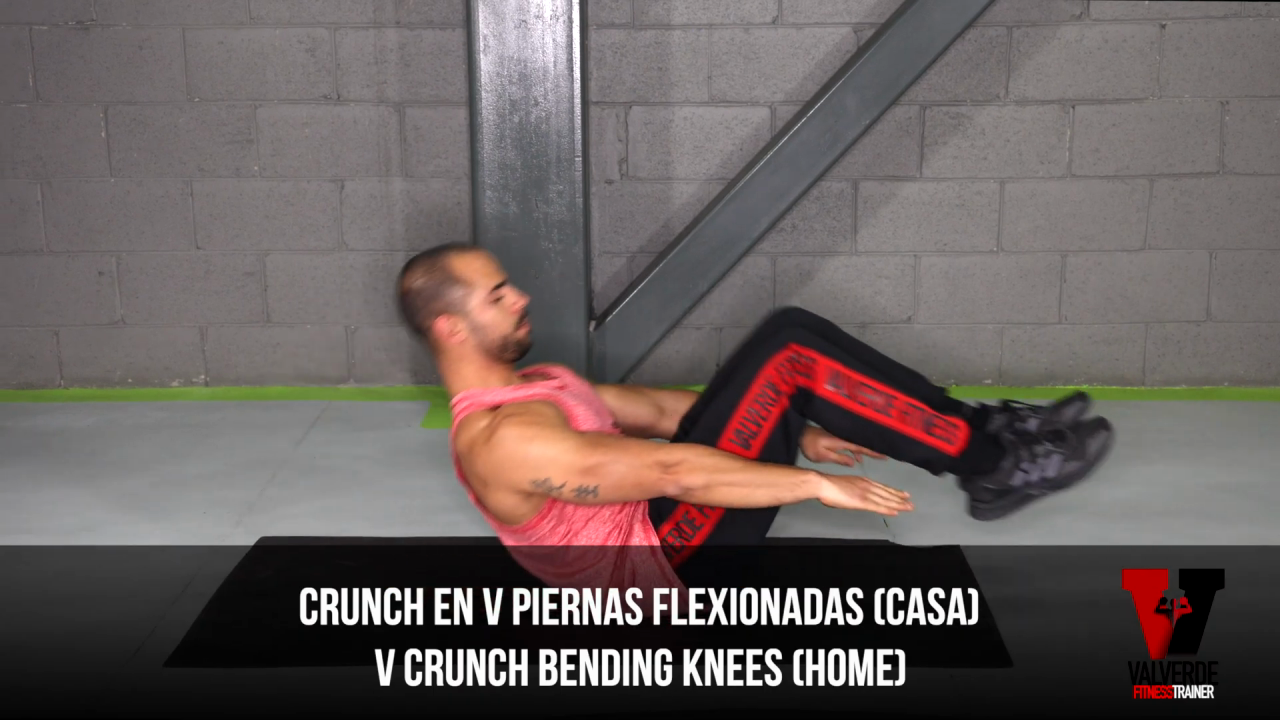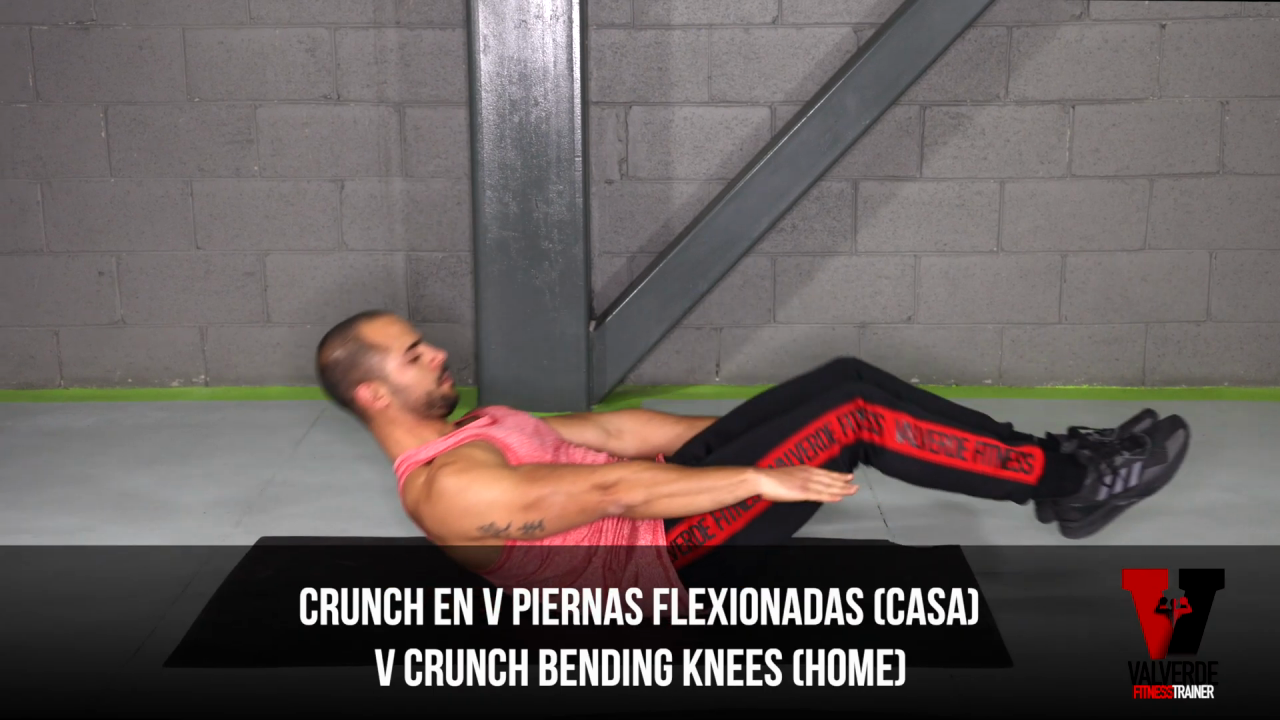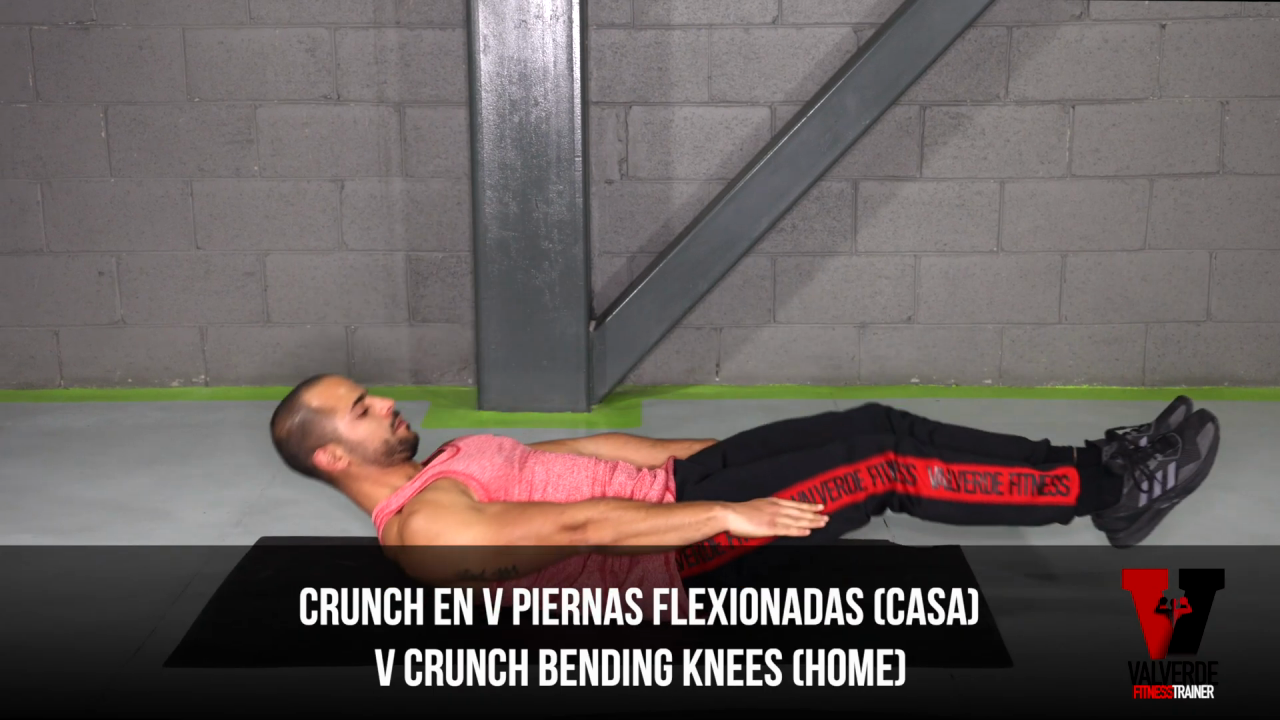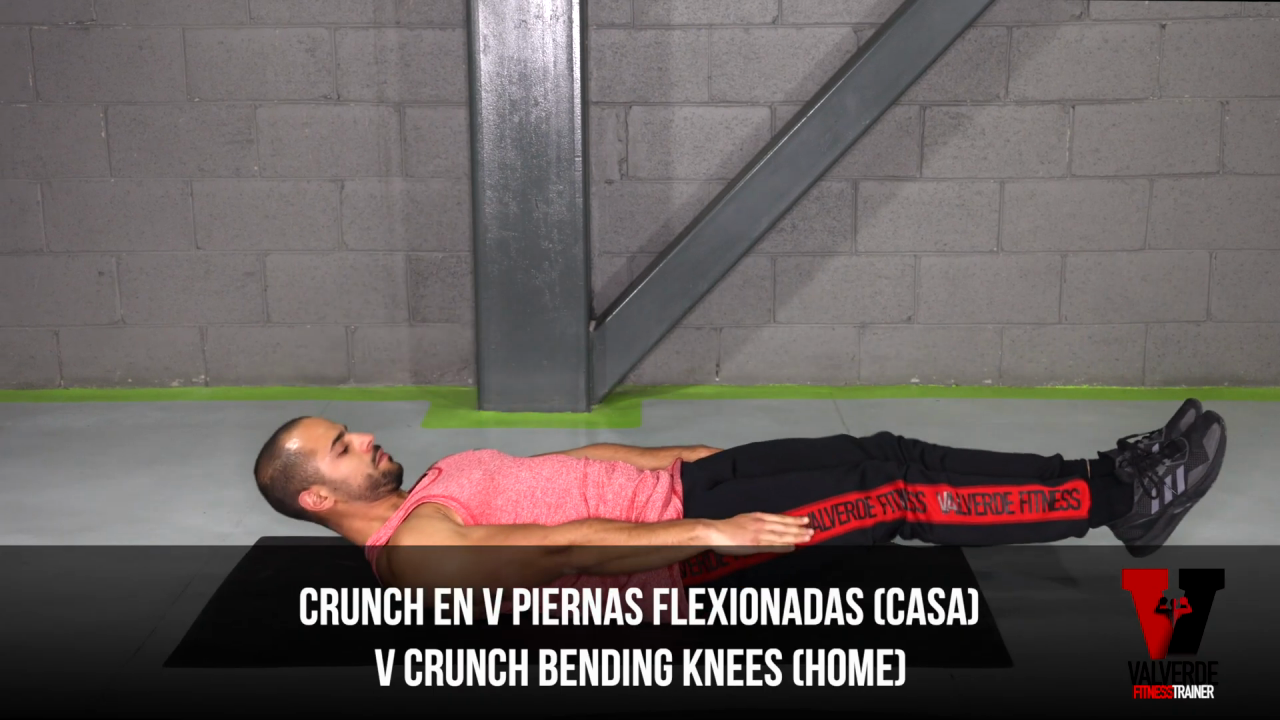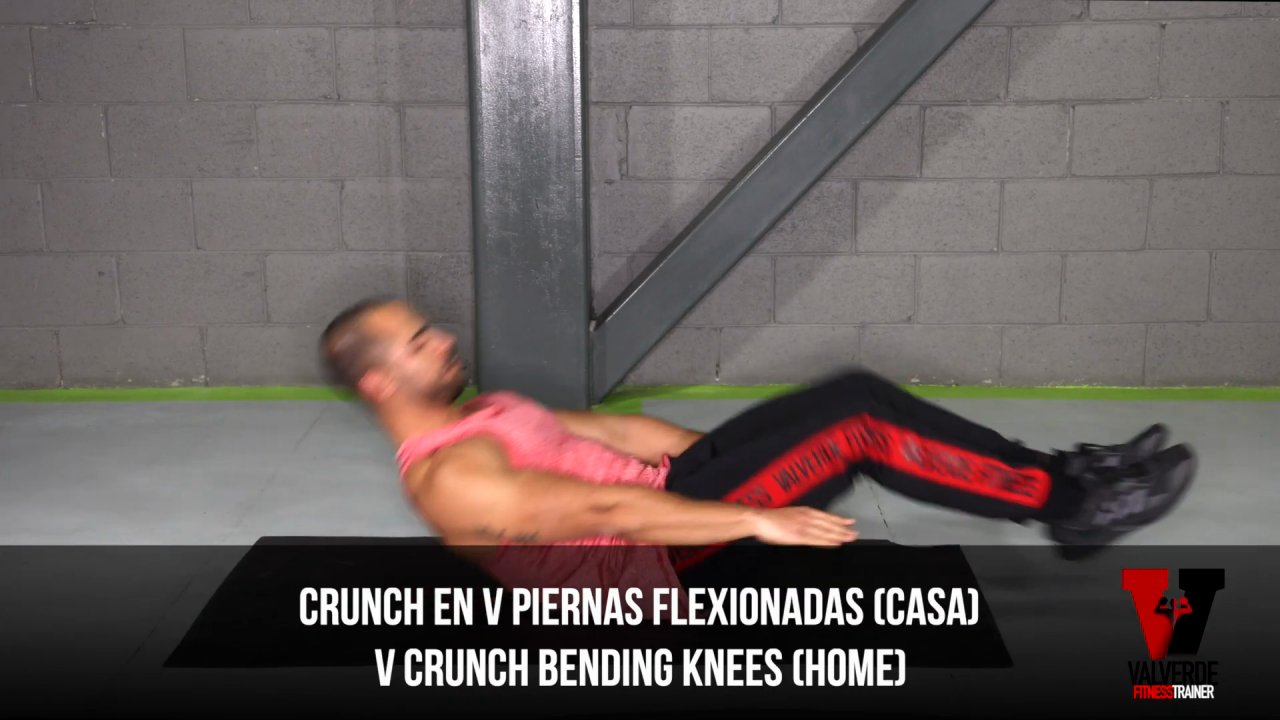
dt=0.4s
person 1, frame 1
left shoulder: (520, 384)
right shoulder: (502, 442)
left elbow: (657, 409)
right elbow: (666, 470)
left wrist: (800, 432)
right wrist: (818, 484)
left hip: (666, 519)
right hip: (673, 560)
left knee: (789, 335)
right knee: (790, 359)
left ankle: (978, 439)
right ankle: (985, 460)
person 1, frame 2
left shoulder: (466, 433)
right shoulder: (449, 489)
left elbow: (606, 431)
right elbow: (609, 494)
left wrist: (745, 435)
right wrist: (763, 478)
left hip: (659, 512)
right hip: (667, 555)
left knee: (842, 384)
right knee: (850, 418)
left ankle: (1056, 465)
right ankle: (1065, 482)
person 1, frame 3
left shoulder: (439, 470)
right shoulder: (425, 529)
left elbow: (582, 450)
right elbow: (579, 530)
left wrist: (708, 457)
right wrist: (729, 511)
left hip: (672, 487)
right hip: (674, 556)
left knee: (872, 426)
right knee: (882, 468)
left ankle: (1091, 470)
right ankle: (1105, 494)
person 1, frame 4
left shoulder: (436, 490)
right shoulder: (415, 554)
left elbow: (574, 461)
right elbow: (565, 548)
left wrist: (685, 456)
right wrist: (708, 533)
left hip: (676, 485)
right hip: (672, 547)
left knee: (881, 458)
right knee: (892, 499)
left ankle: (1107, 480)
right ankle: (1119, 502)
person 1, frame 5
left shoulder: (470, 420)
right shoulder: (451, 481)
left elbow: (611, 431)
right elbow: (605, 514)
left wrist: (729, 449)
right wrist: (755, 522)
left hip: (675, 484)
right hip: (668, 557)
left knee: (853, 399)
right knee: (855, 419)
left ankle: (1059, 479)
right ankle: (1067, 506)
